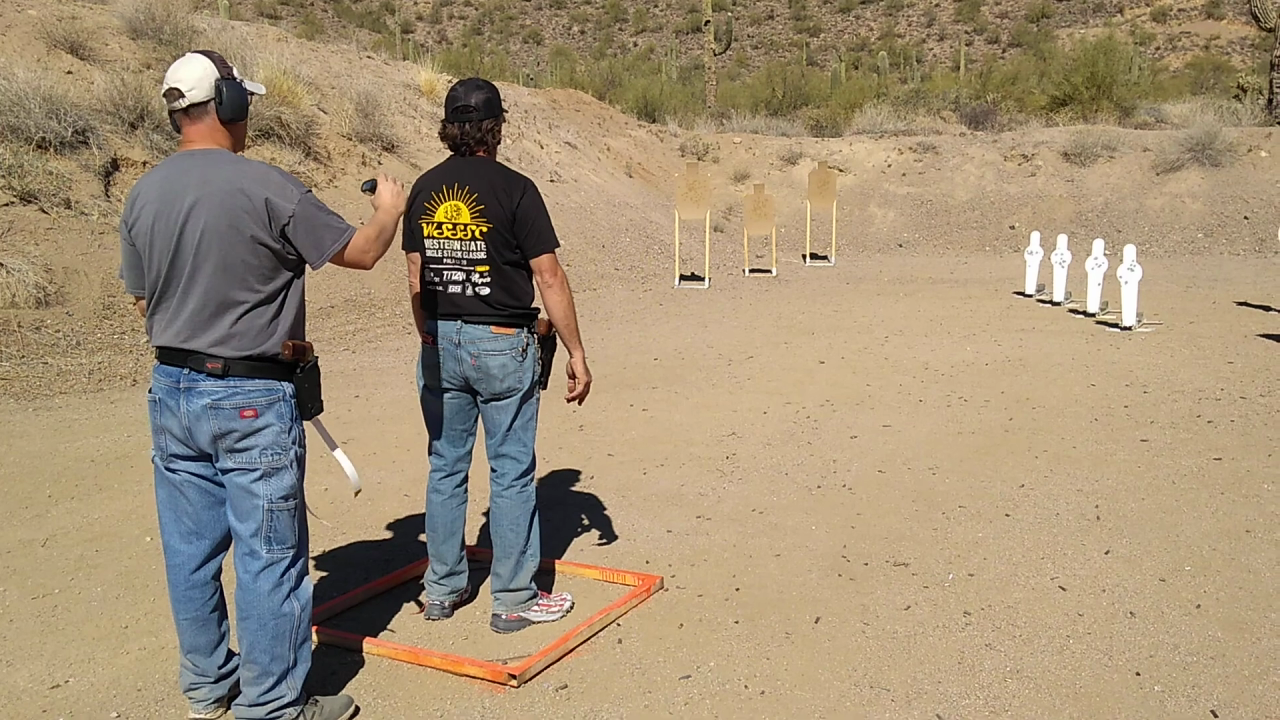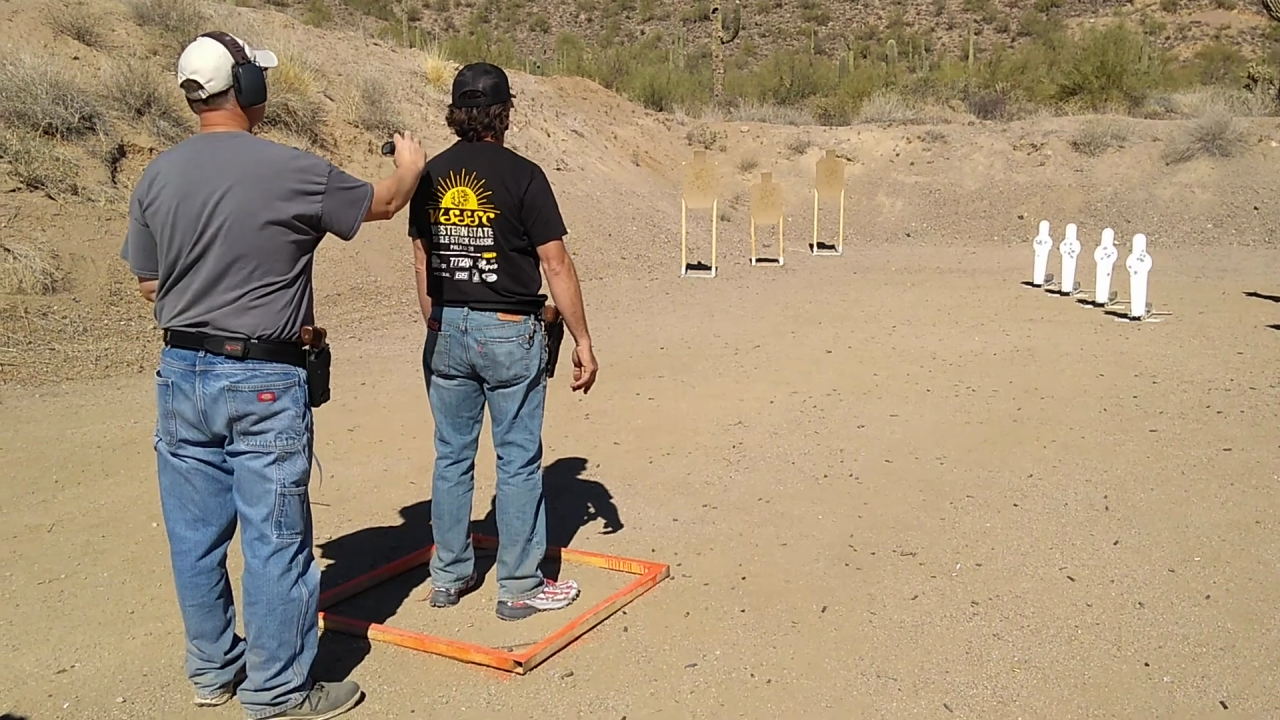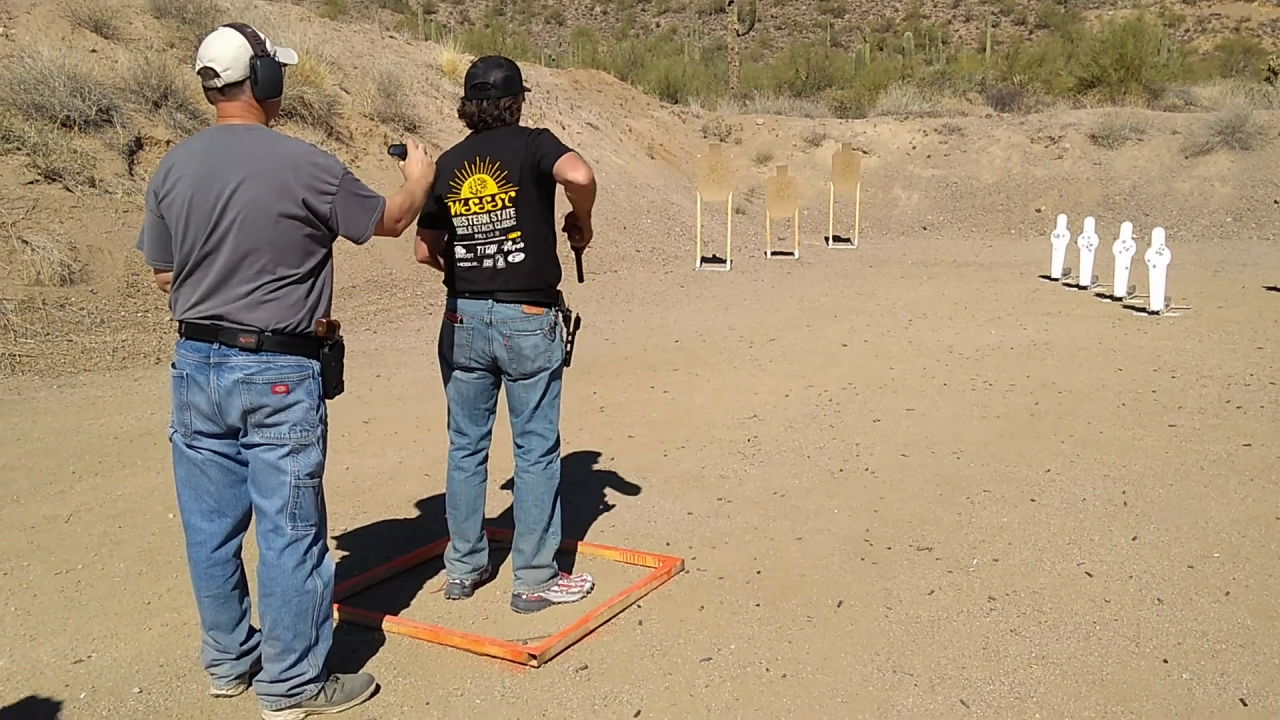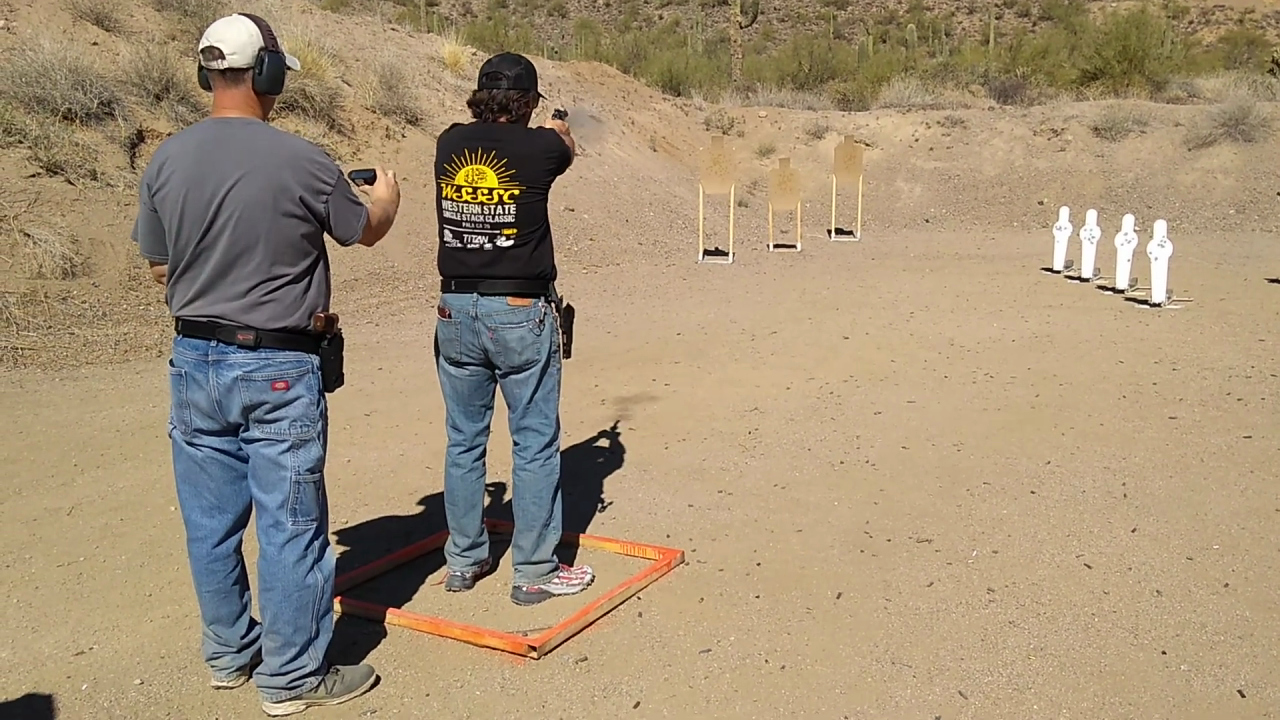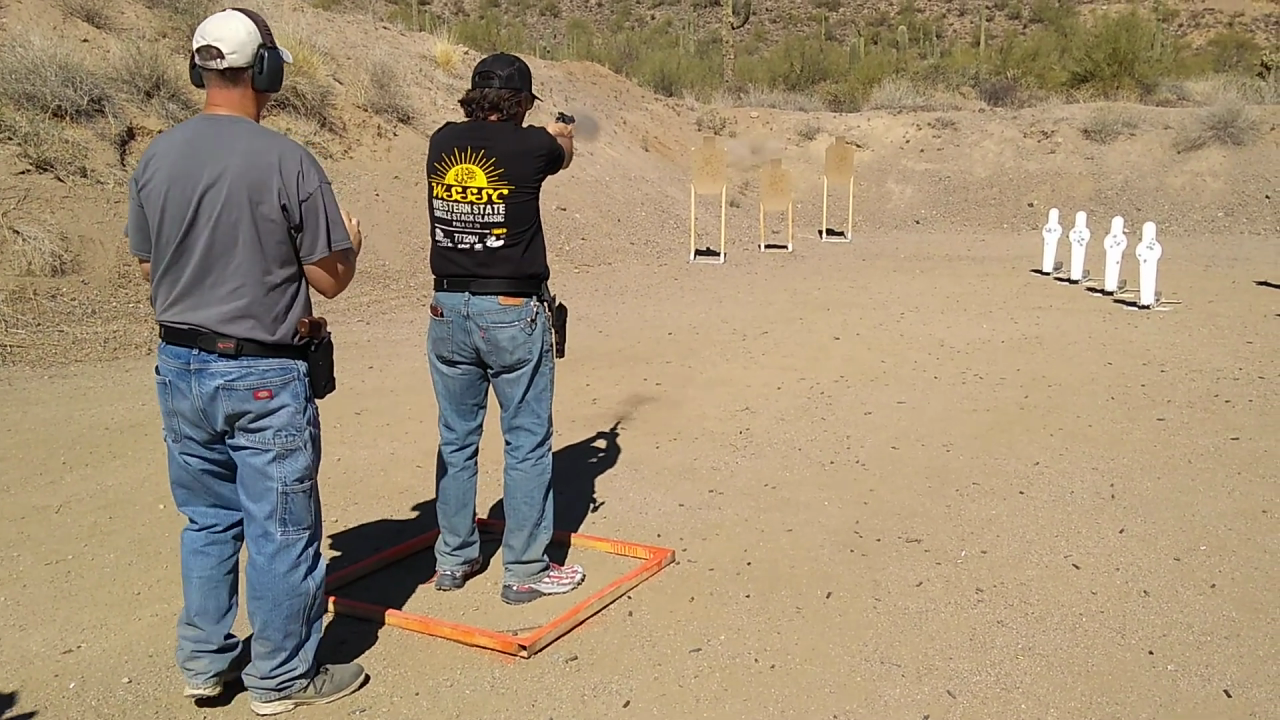
dt=1s
person 1, frame 1
left shoulder: (143, 194)
right shoulder: (266, 188)
left elbow: (144, 300)
right elbow: (362, 252)
right wrist: (390, 209)
left hip: (171, 389)
right hip: (251, 399)
left knee: (190, 548)
right knee: (268, 555)
person 1, frame 2
left shoulder: (155, 176)
right shoulder: (293, 171)
left elbow: (149, 284)
right elbow: (381, 204)
right wrist: (410, 167)
left hip: (181, 373)
right hip: (263, 382)
left knee: (196, 533)
right knee: (274, 539)
person 1, frame 3
left shoulder: (172, 167)
right shoulder: (305, 165)
left elbow: (165, 276)
right elbow: (391, 220)
right wrist: (420, 177)
left hip: (196, 364)
right hip: (277, 373)
left knee: (210, 525)
right knee: (289, 530)
left ankle: (228, 660)
person 1, frame 4
left shoulder: (165, 161)
right shoulder: (301, 161)
left elbow: (160, 267)
right elbow: (366, 232)
right wrist: (386, 197)
left hip: (194, 361)
right hip: (277, 369)
left knee: (211, 521)
right knee: (290, 525)
left ankle: (229, 652)
person 1, frame 5
left shoulder: (155, 157)
right shoulder: (287, 163)
left elbow: (148, 264)
right elbow: (330, 278)
right wrist: (350, 242)
left hip: (179, 367)
right hip: (263, 376)
left knee: (209, 520)
right knee: (280, 533)
left ankle: (207, 658)
person 2, frame 1
left shoulder: (424, 189)
right shoulder: (514, 189)
left elbow: (416, 275)
right elbow: (549, 277)
right wrist: (576, 353)
left hip: (441, 343)
right hip: (502, 343)
left knee: (445, 468)
right knee: (511, 473)
left ankle: (442, 588)
right ankle: (514, 599)
person 2, frame 2
left shoulder: (430, 175)
right shoulder: (521, 175)
left elbow: (422, 261)
right elbow: (556, 265)
right wrist: (583, 341)
left hip: (447, 329)
right hip: (509, 331)
left knee: (452, 456)
right knee: (518, 460)
left ankle: (448, 575)
right ankle: (520, 587)
person 2, frame 3
left shoulder: (448, 165)
right shoulder: (531, 144)
left elbow: (425, 250)
right elbow: (579, 175)
right wrist: (580, 225)
left hip: (464, 319)
right hip: (528, 320)
left knee: (467, 446)
right knee: (536, 450)
left ankle: (463, 567)
right ankle: (535, 579)
person 2, frame 4
left shoulder: (449, 143)
right shoulder: (539, 147)
right elbow: (566, 149)
right wrist: (560, 129)
left hip: (456, 310)
right hip: (520, 312)
left knee: (464, 440)
right knee: (535, 444)
left ankle: (463, 559)
right ankle: (535, 571)
person 2, frame 5
left shoulder: (442, 141)
right shoulder: (531, 146)
right elbow: (563, 155)
right wrist: (561, 135)
left hip: (449, 308)
right hip: (512, 312)
left knee: (456, 440)
right knee: (527, 443)
left ankle: (454, 558)
right ankle: (526, 570)
